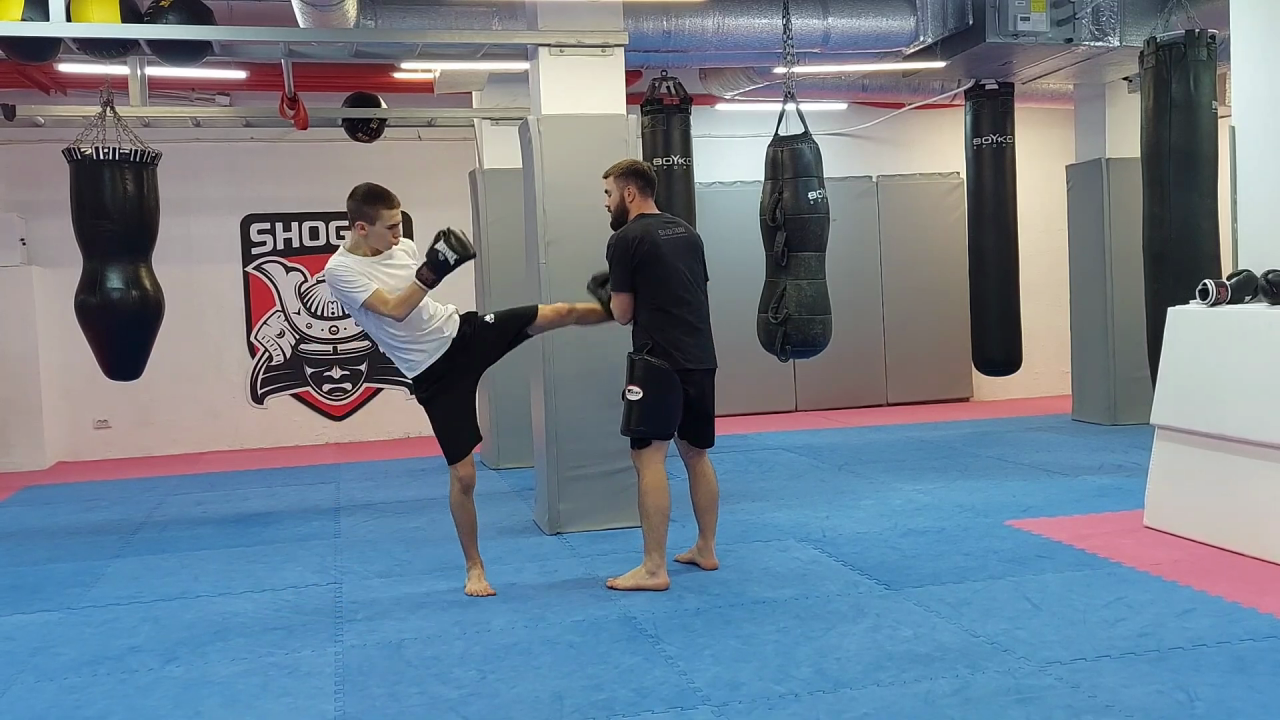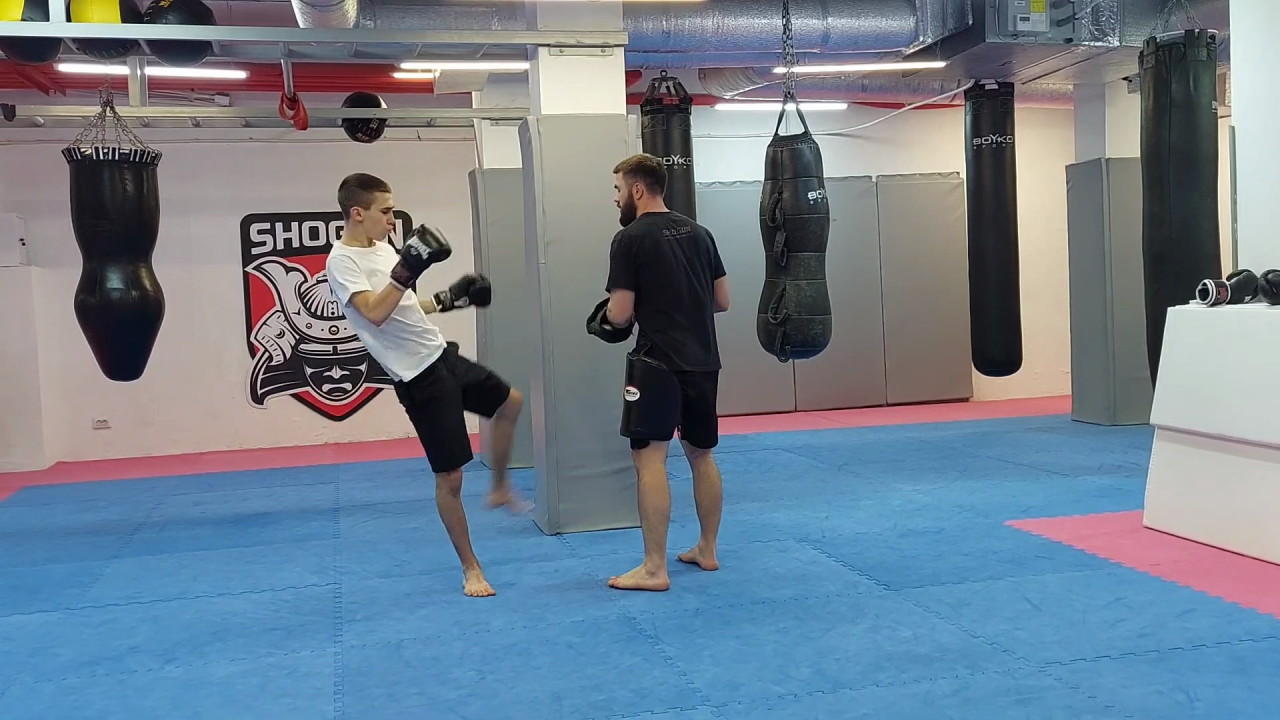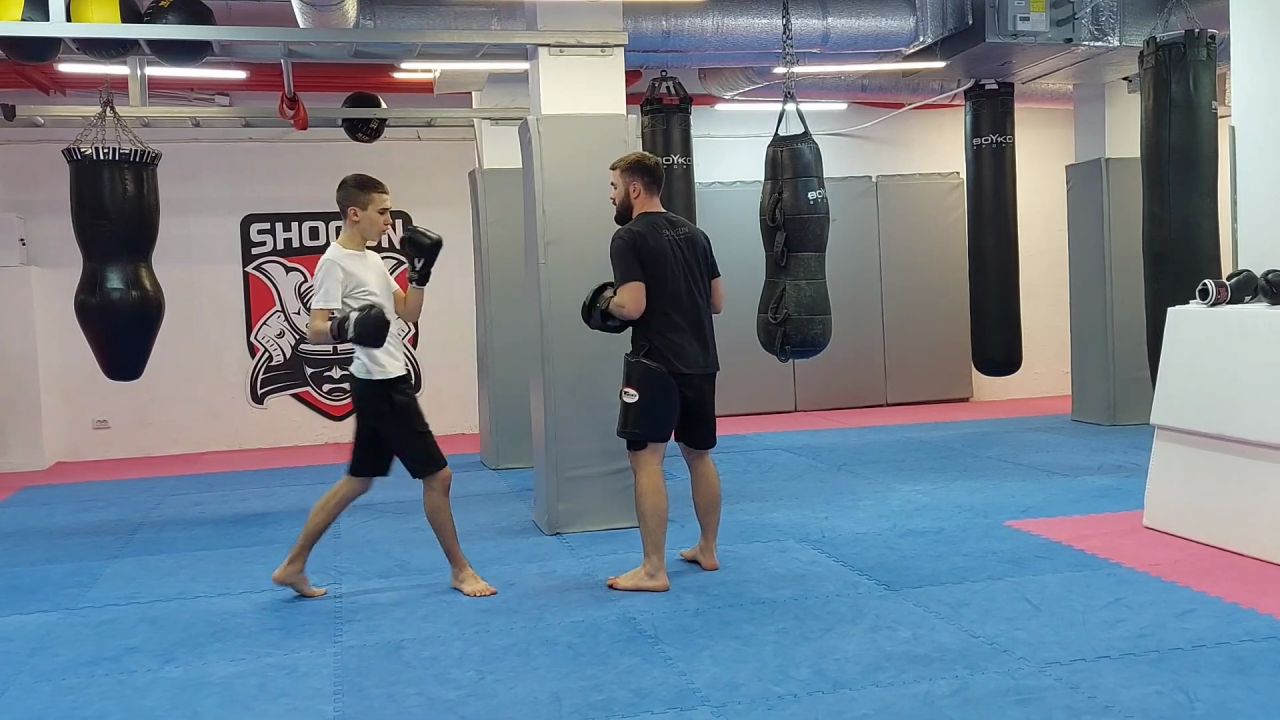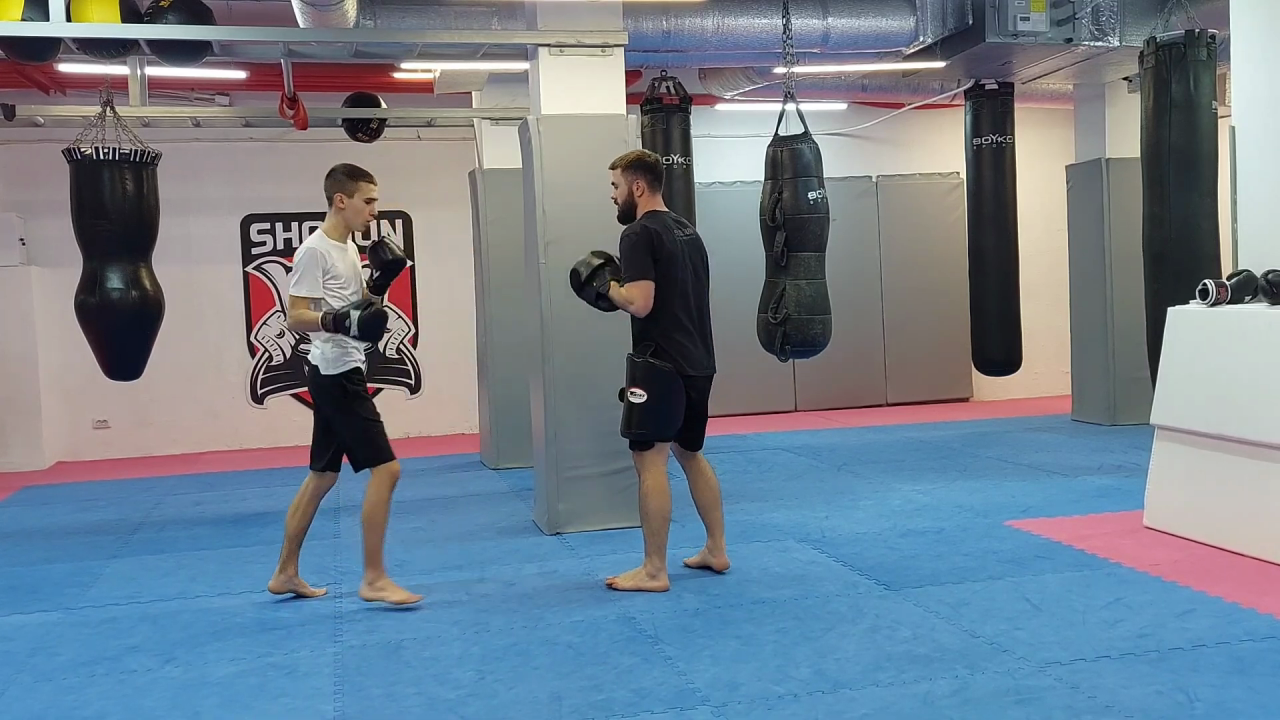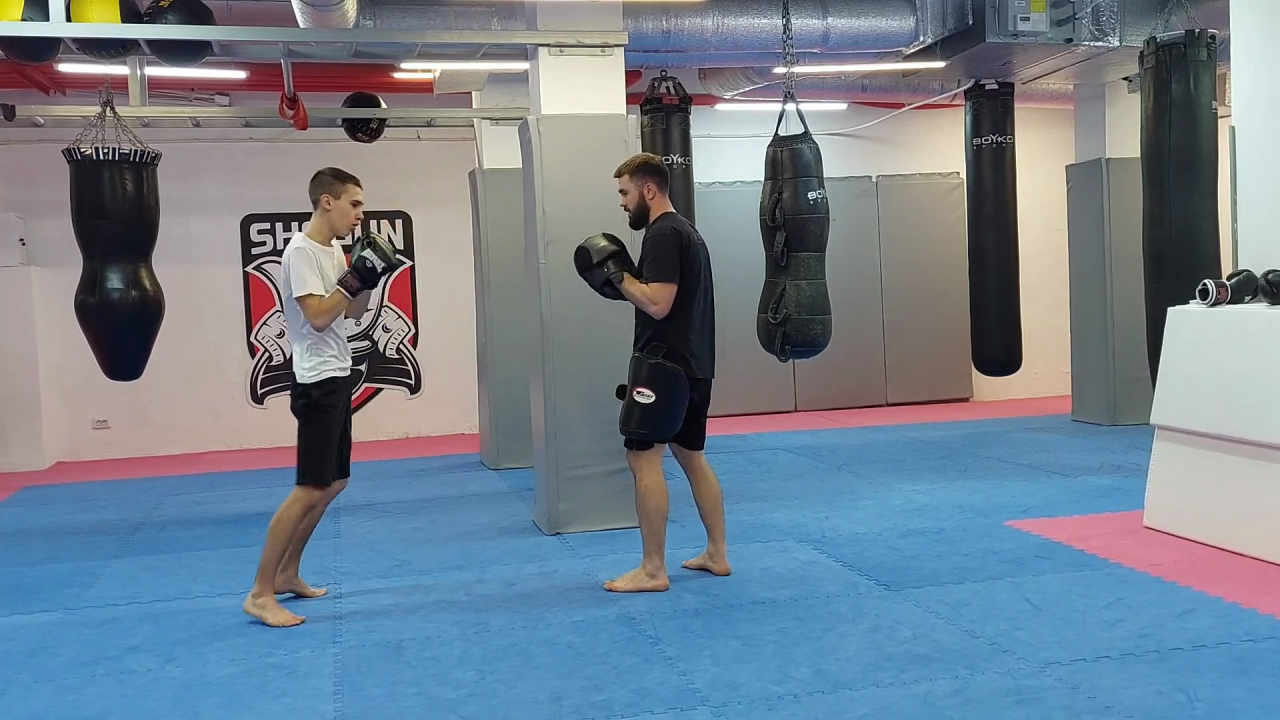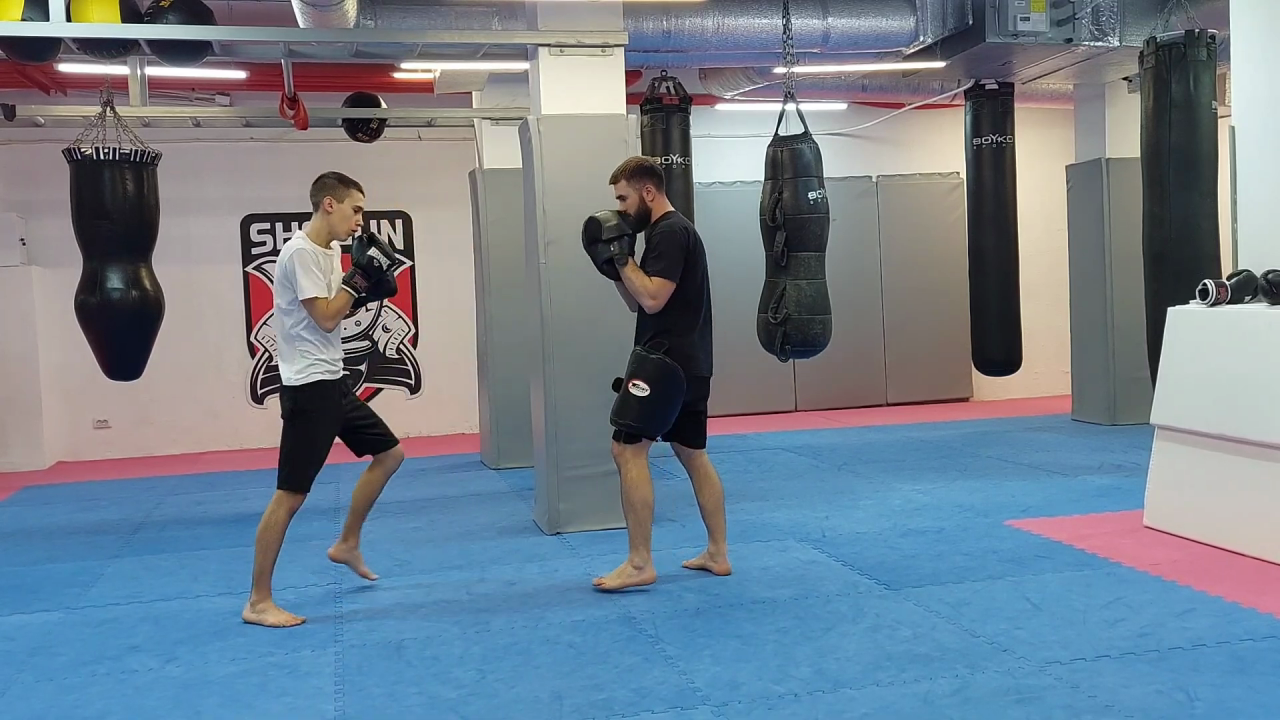
dt=0.2s
person 1, frame 1
left shoulder: (625, 240)
right shoulder: (687, 233)
left elbow: (623, 314)
left wrist: (612, 296)
left hip: (661, 362)
right hip: (701, 360)
left knee: (649, 457)
right knee: (696, 453)
left ankle: (654, 568)
right ankle: (705, 549)
person 1, frame 2
left shoulder: (629, 239)
right shoulder: (699, 233)
left elbow: (620, 315)
right elbow: (722, 300)
left wrist: (609, 312)
left hip: (661, 363)
right hip: (703, 361)
left knee: (649, 458)
right knee: (701, 453)
left ankle: (654, 568)
right ankle: (707, 549)
person 1, frame 3
left shoulder: (629, 238)
right shoulder: (694, 233)
left elbow: (633, 307)
right elbow: (716, 302)
left wrist: (609, 303)
left hip: (658, 365)
right hip: (701, 363)
left knee: (646, 459)
right knee: (699, 455)
left ankle: (653, 570)
right ankle: (707, 549)
person 1, frame 4
left shoulder: (639, 234)
right shoulder: (689, 233)
left elbow: (640, 304)
left wrist: (609, 288)
left hip: (662, 364)
right hip: (698, 362)
left knee: (650, 460)
right knee: (690, 454)
left ankle: (654, 570)
right ankle: (716, 550)
person 1, frame 5
left shoulder: (662, 234)
right shoulder: (687, 233)
left elbow: (658, 304)
left wrist: (620, 278)
right wrist: (629, 281)
left hip: (666, 364)
right hip: (693, 364)
left knee: (644, 459)
right knee: (691, 456)
left ankle: (652, 570)
right ankle: (717, 554)
person 1, frame 6
left shoulder: (669, 232)
right shoulder: (675, 230)
left elbow: (652, 299)
right elbow: (641, 300)
left wrist: (622, 260)
right wrist: (620, 266)
left hip: (667, 362)
right hip: (688, 363)
left knee: (628, 451)
right knee: (693, 455)
left ankle: (639, 563)
right ankle: (718, 553)
person 2, frame 1
left shoulder: (403, 247)
right shoulder: (341, 272)
right elbow: (396, 310)
right wrist: (432, 268)
left hip: (462, 336)
right hip: (434, 372)
left knee: (560, 314)
right knee: (464, 474)
right ankle: (474, 566)
person 2, frame 2
left shoulder: (384, 246)
right shoulder: (342, 263)
right elbow: (376, 313)
left wrist: (447, 299)
right wrist: (409, 268)
left hip: (442, 356)
right hip: (418, 378)
left knee: (509, 404)
right knee: (449, 477)
left ankle: (500, 489)
right ankle: (470, 567)
person 2, frame 3
left shoulder: (369, 258)
right shoulder: (336, 263)
left elbow: (406, 312)
right elbow: (315, 330)
left wrist: (419, 267)
right wrist: (346, 328)
left hip: (389, 381)
right hip: (381, 387)
left knee: (358, 481)
right knee: (438, 476)
left ankle: (294, 566)
right ankle: (461, 570)
person 2, frame 4
left shoulder: (348, 247)
right shoulder: (315, 251)
right elbow: (295, 314)
left wrist: (379, 285)
right wrist: (335, 321)
left hip: (342, 376)
right hip: (339, 378)
left knee: (322, 477)
right knee: (386, 469)
left ankle: (286, 572)
right ankle: (374, 577)
person 2, frame 5
left shoulder: (334, 249)
right shoulder: (301, 251)
left elbow: (352, 312)
right elbow: (318, 318)
left wrist: (367, 277)
right wrist: (355, 277)
left hip: (334, 380)
right hip: (318, 384)
left knee: (330, 484)
right knee: (312, 489)
left ankle: (287, 573)
right ankle: (260, 594)
person 2, frame 6
left shoulder: (330, 250)
right shoulder: (300, 252)
right elbow: (327, 319)
left wrist: (366, 284)
right wrist: (358, 276)
left hip: (333, 381)
right hip: (308, 387)
left knee: (389, 454)
right knee: (290, 495)
left ankle: (348, 544)
right ankle: (259, 600)
